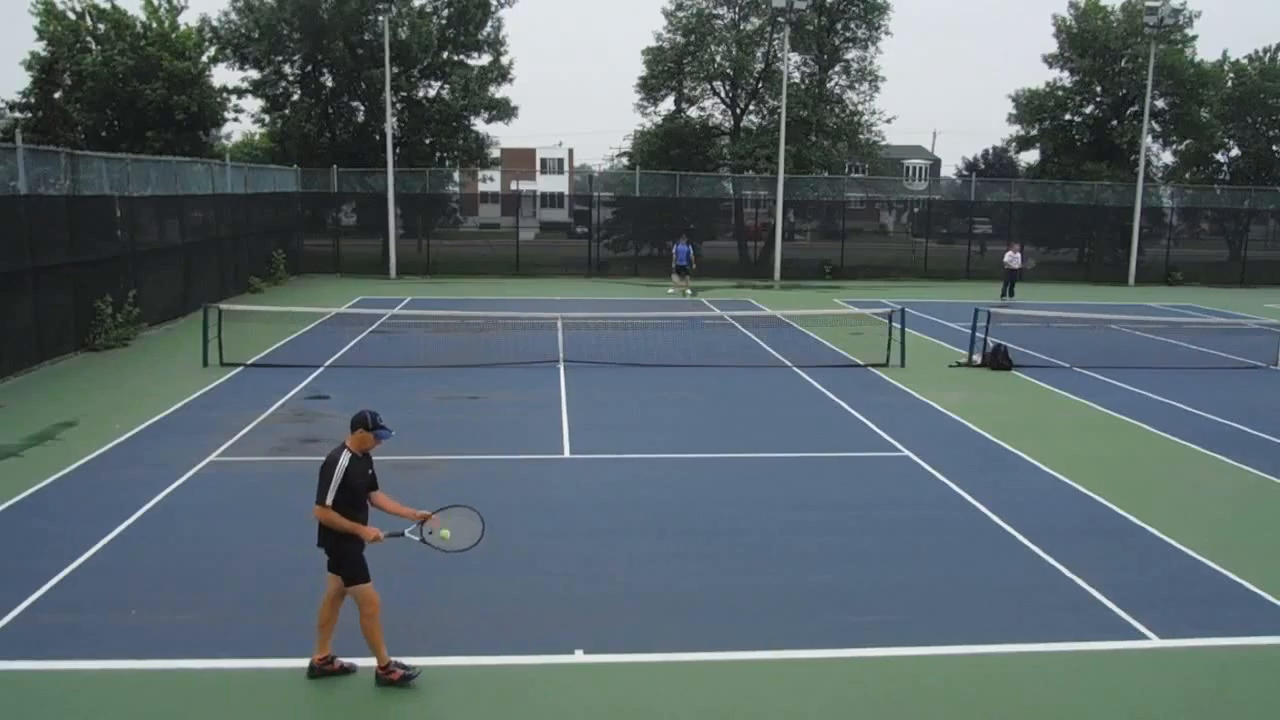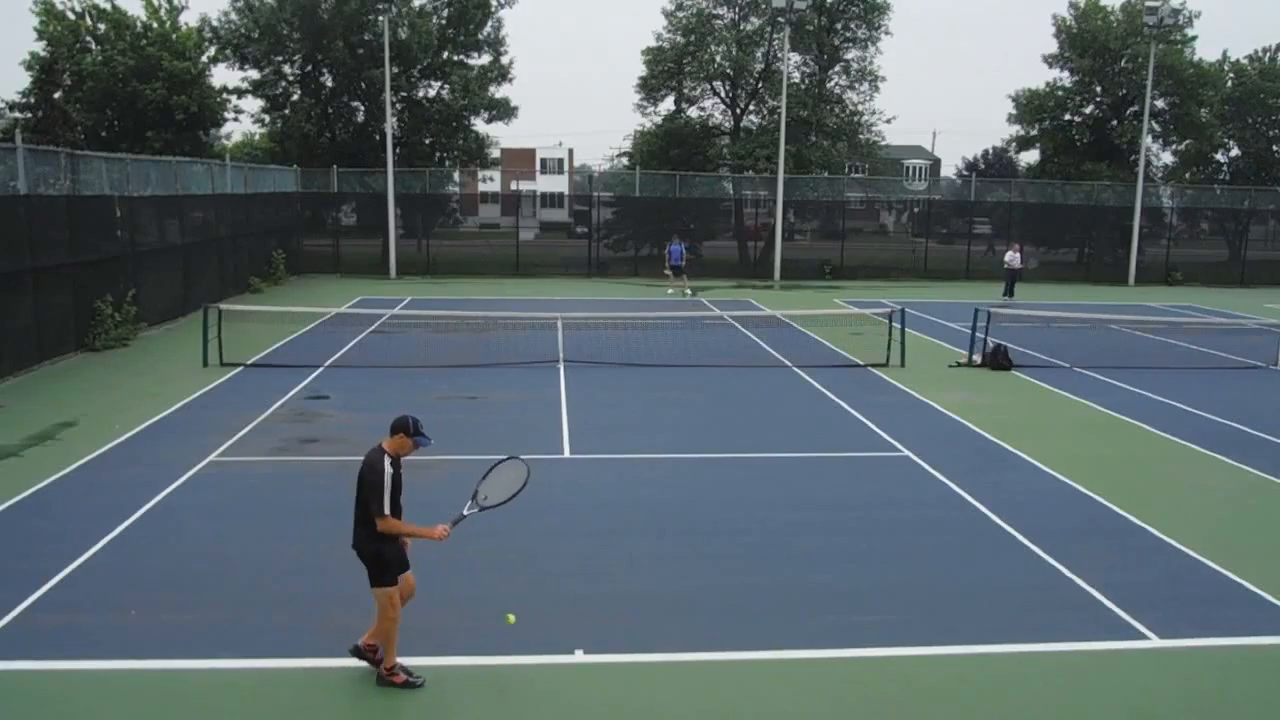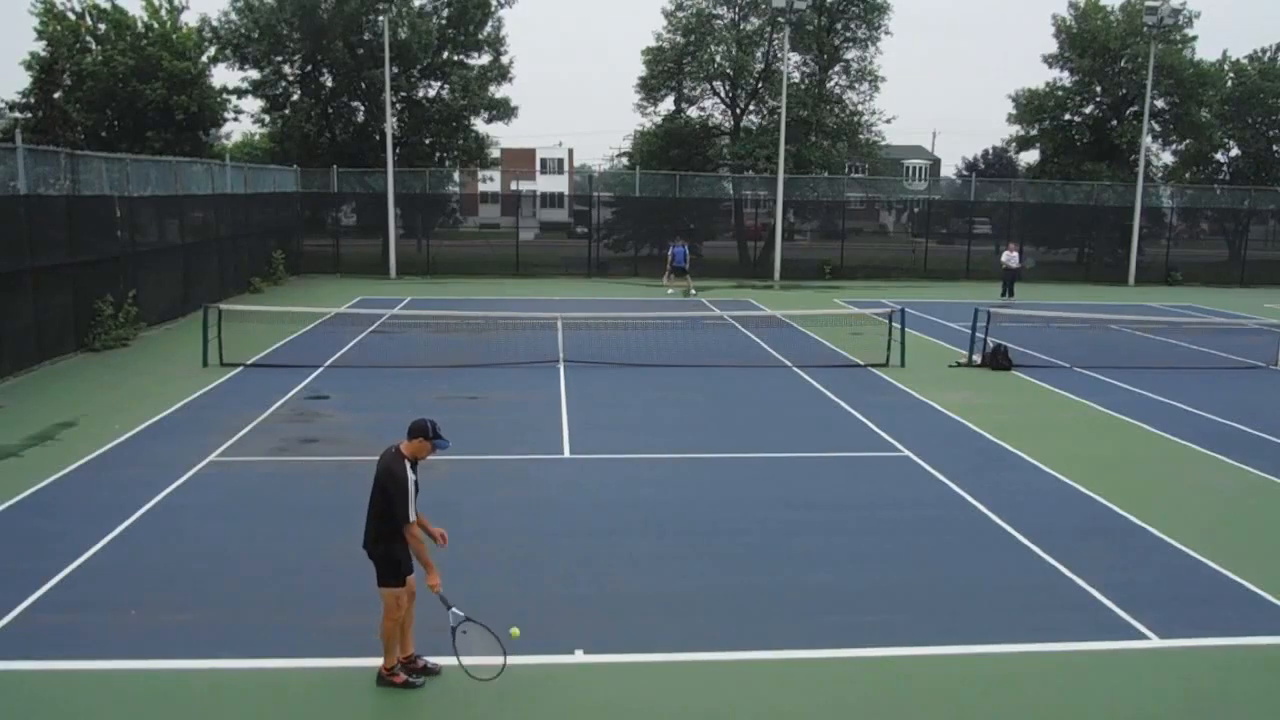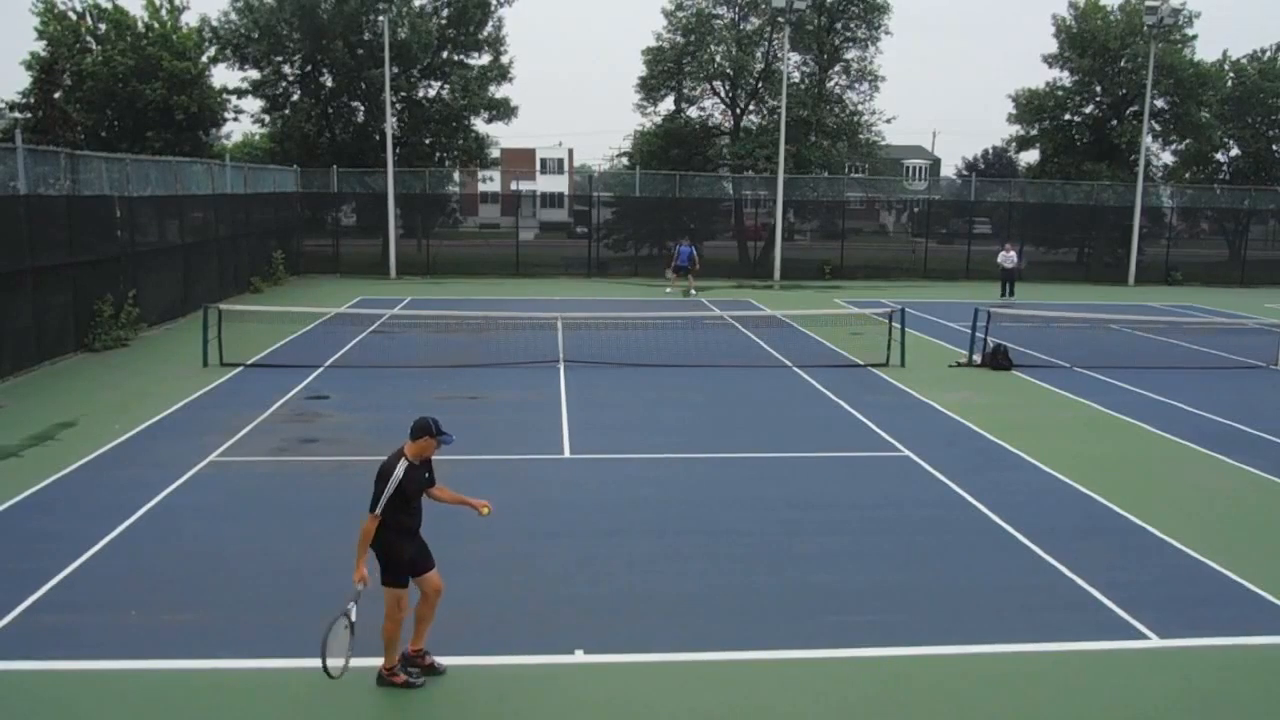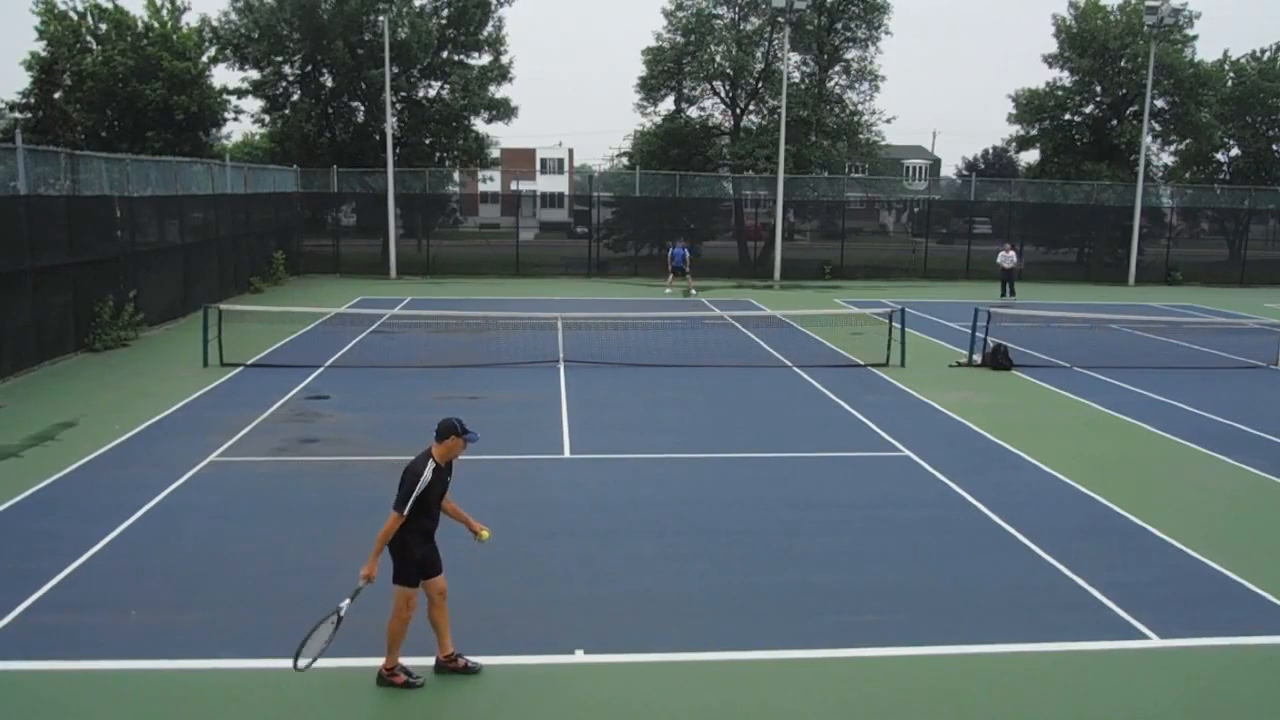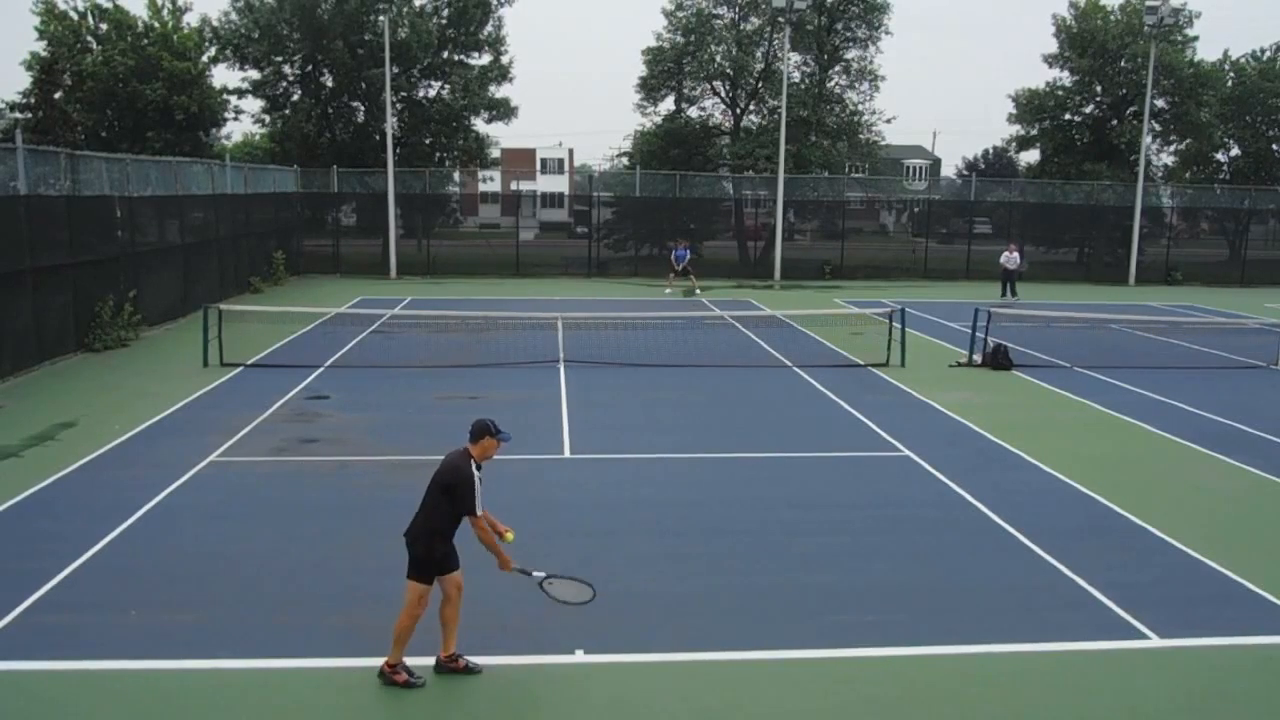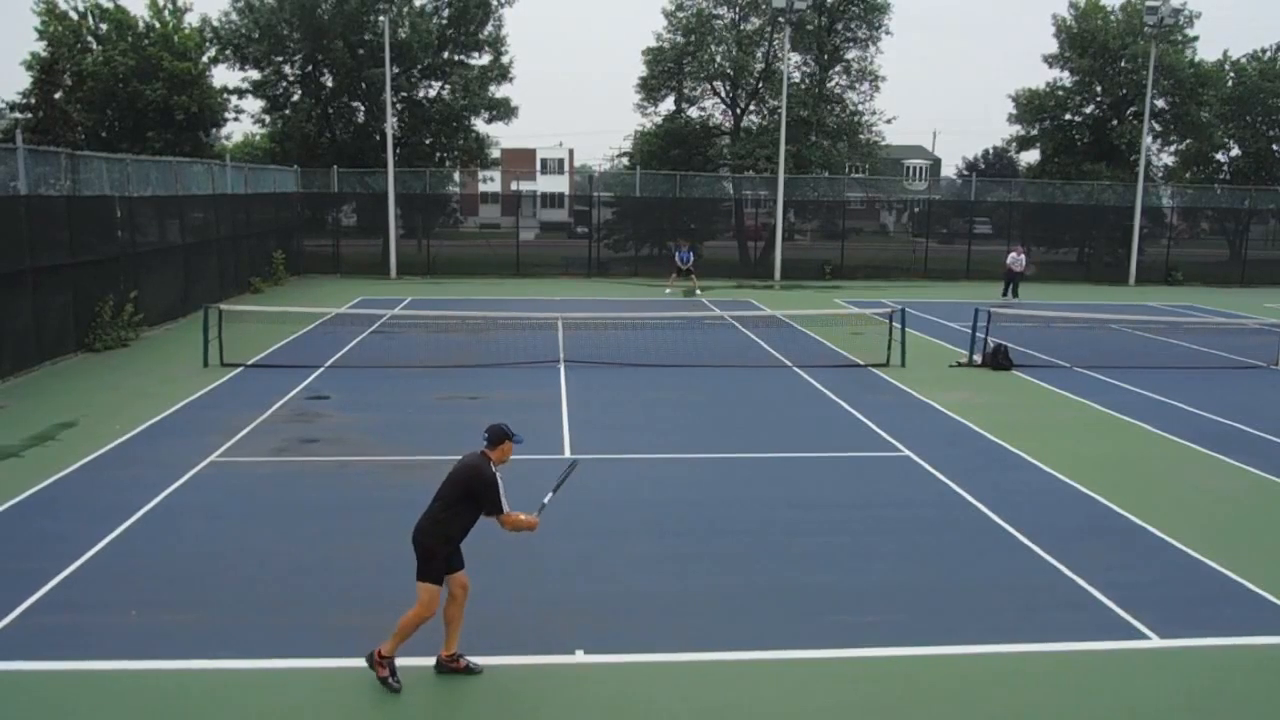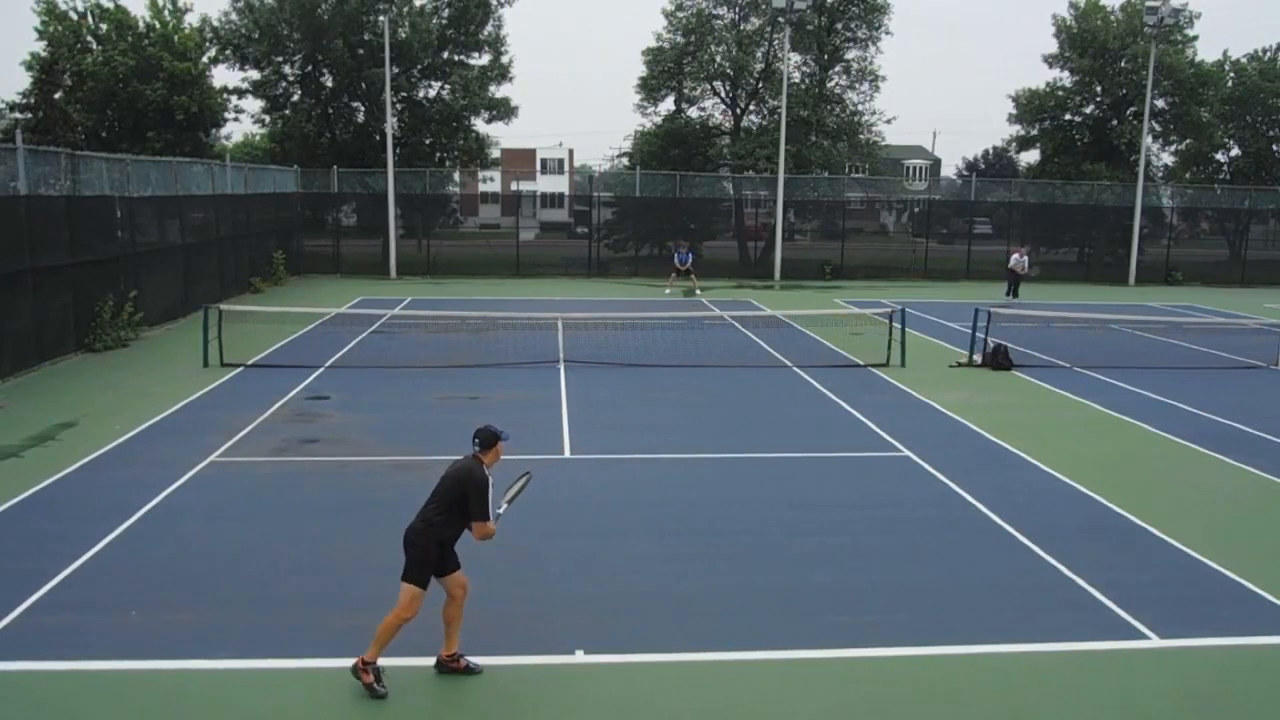
dt=0.4s
person 1, frame 1
left shoulder: (364, 457)
right shoulder: (338, 464)
left elbow: (375, 496)
right elbow: (321, 512)
left wrist: (414, 515)
right wrist: (361, 529)
left hip: (348, 541)
right hip: (342, 543)
left knee: (334, 596)
right knee: (370, 604)
left ankle: (321, 659)
right ankle: (385, 668)
person 1, frame 2
left shoulder: (388, 456)
right shoulder: (380, 469)
right elbow: (383, 522)
left wrist: (400, 535)
right wrist: (427, 532)
left hip: (387, 541)
right hip: (374, 545)
left knee: (407, 590)
right knee: (390, 605)
left ankle: (369, 644)
right ankle: (388, 670)
person 1, frame 3
left shoulder: (395, 453)
right shoulder: (402, 475)
right elbow: (410, 529)
left wrist: (429, 528)
right wrist: (430, 571)
left hip: (392, 539)
right hip: (386, 545)
left knee: (408, 596)
right knee: (395, 609)
left ankle: (407, 658)
right ankle: (389, 670)
person 1, frame 4
left shoulder: (422, 461)
right shoulder: (394, 472)
left elbow: (432, 489)
right elbow: (372, 519)
left wrist: (469, 502)
right wrist: (360, 563)
left hip: (412, 538)
right hip: (391, 545)
left knee: (434, 588)
right knee: (397, 609)
left ankle: (415, 652)
right ankle: (389, 670)
person 1, frame 5
left shoulder: (445, 463)
right shoulder: (421, 473)
right elbow: (395, 519)
left wrist: (470, 523)
right wrist: (373, 560)
left hip: (426, 541)
right hip: (407, 544)
left knee: (439, 593)
right knee: (405, 608)
left ankle: (447, 657)
right ankle: (389, 669)
person 1, frame 6
left shoulder: (463, 459)
right shoulder: (467, 473)
right elbow: (478, 525)
left wrist: (496, 524)
right wrist: (501, 557)
left hip: (439, 537)
right hip: (425, 540)
left knee: (454, 590)
right knee: (416, 605)
left ankle: (447, 656)
right ankle: (392, 666)
person 1, frame 7
left shoulder: (475, 462)
right shoulder: (487, 475)
right elbow: (506, 523)
left wrist: (516, 517)
right wrist: (529, 524)
left hip: (444, 537)
right hip: (432, 540)
left knee: (460, 589)
right knee: (426, 608)
left ankle: (448, 656)
right ankle: (383, 656)
person 1, frame 8
left shoulder: (465, 465)
right shoulder: (481, 478)
right elbow: (480, 532)
left wrist: (476, 523)
right wrist: (491, 530)
left hip: (436, 540)
right hip: (423, 542)
left knee: (459, 589)
right knee: (407, 610)
left ankle: (449, 657)
right ankle: (367, 664)
